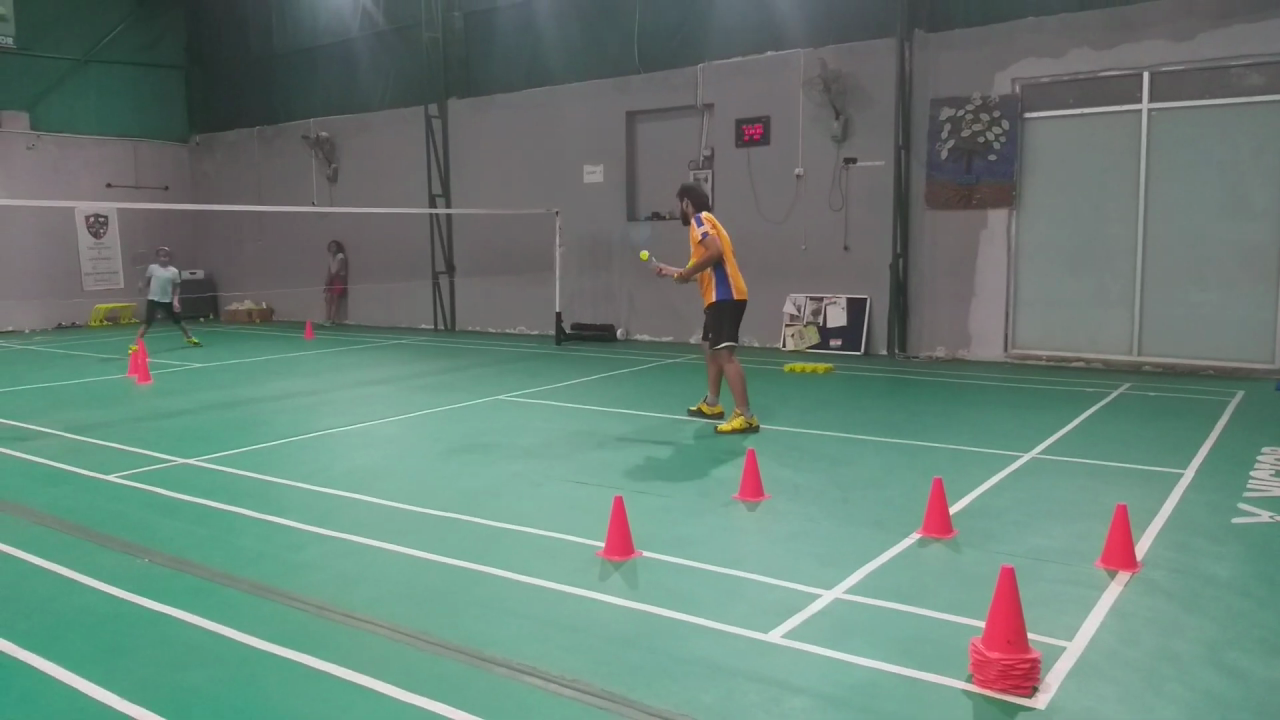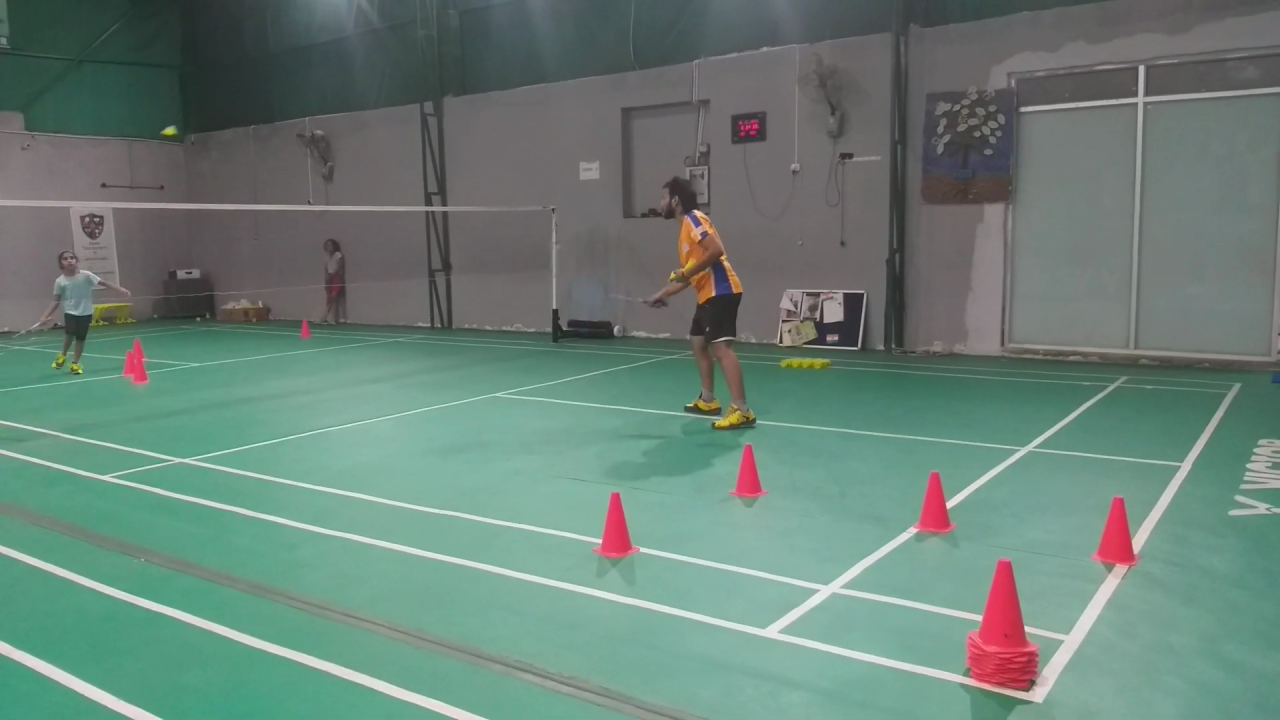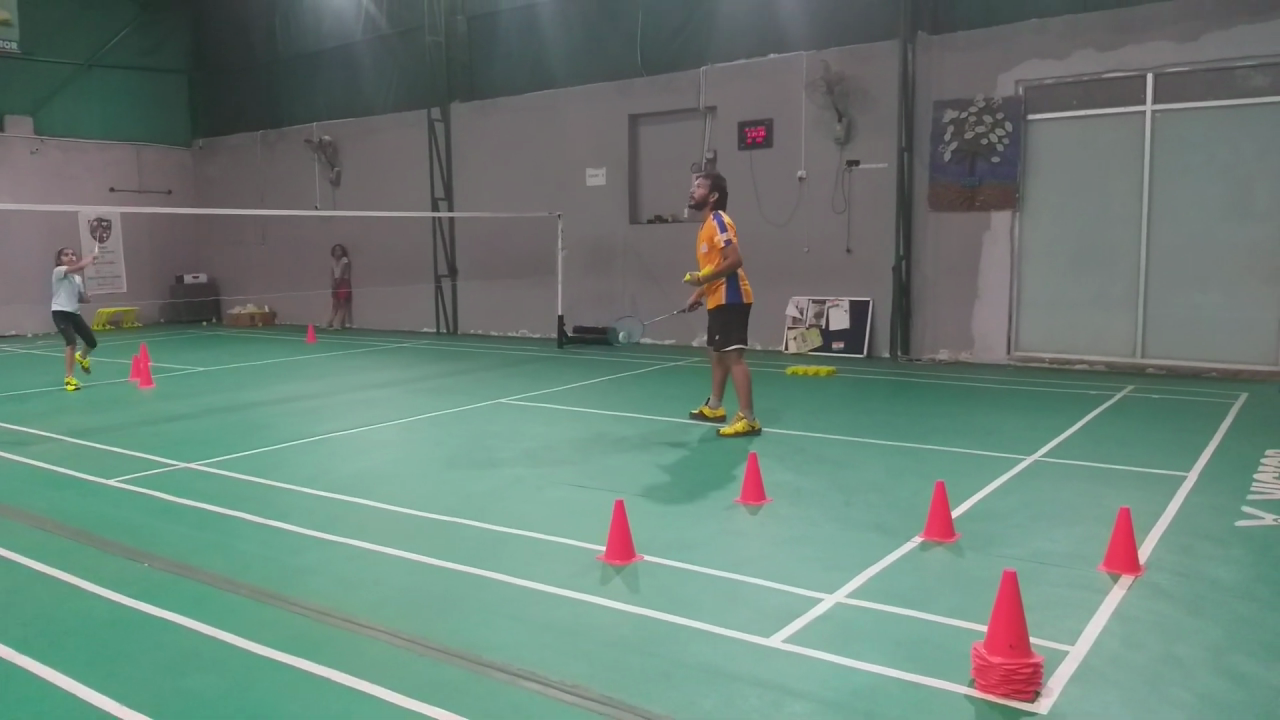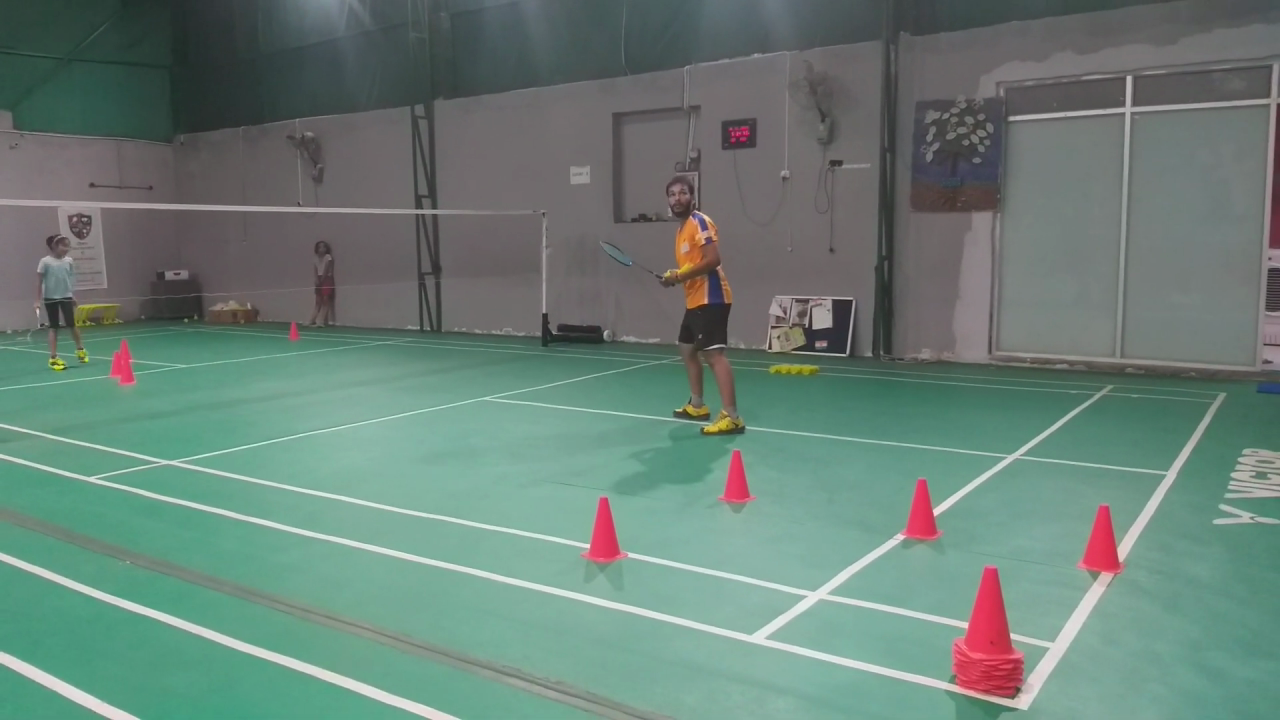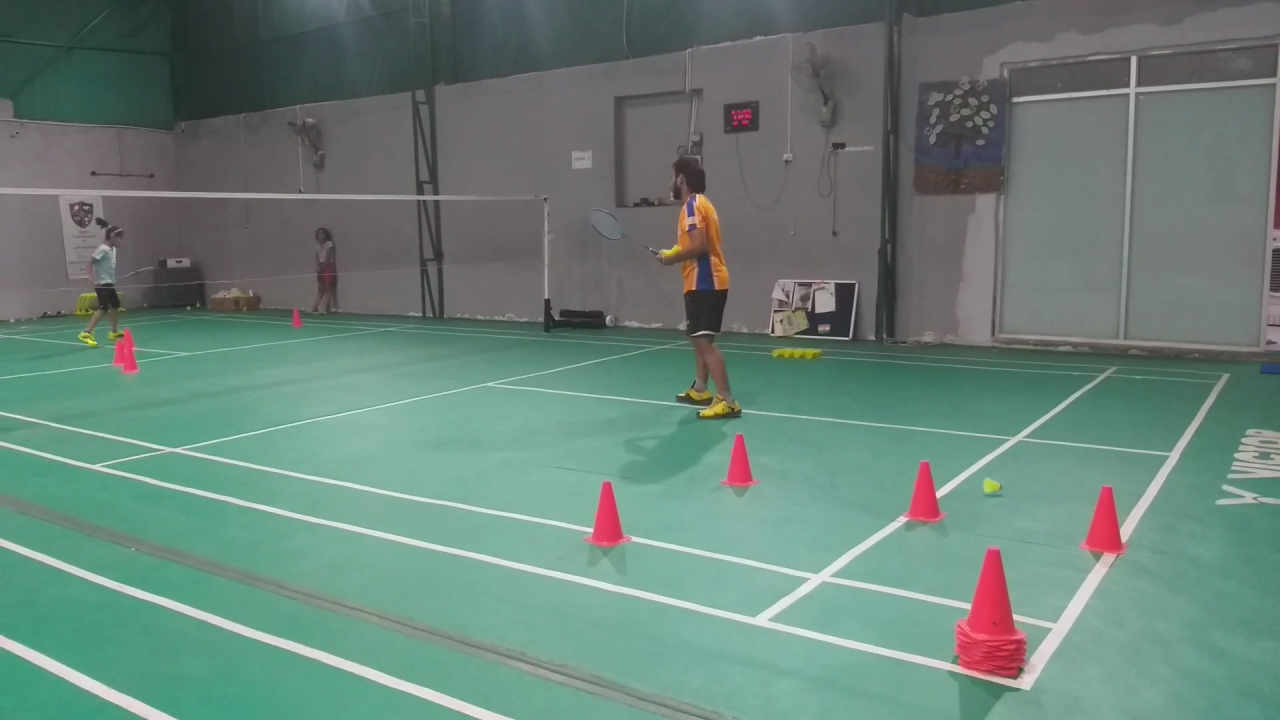
dt=1s
person 1, frame 1
left shoulder: (699, 219)
right shoulder: (704, 223)
left elbow: (715, 252)
left wrist: (687, 272)
right wrist: (672, 271)
left hip: (723, 298)
right hip: (719, 297)
left knee: (725, 355)
right knee: (711, 350)
left ankle: (745, 416)
right ankle: (711, 404)
person 1, frame 2
left shoulder: (694, 219)
right shoulder: (686, 225)
left elbow: (716, 250)
right elbow: (692, 273)
left wrist: (686, 272)
right wrist: (663, 293)
left hip: (720, 292)
right hip: (708, 295)
left knee: (721, 348)
right knee: (699, 344)
left ankle: (741, 410)
right ankle: (707, 400)
person 1, frame 3
left shoulder: (719, 221)
right shoulder: (705, 226)
left elbow: (735, 260)
left wrist: (702, 278)
right wrist: (699, 293)
left hip: (730, 299)
right hip: (717, 301)
left knee: (733, 356)
right knee: (717, 354)
left ankle: (748, 419)
right ankle: (714, 407)
person 1, frame 4
left shoulder: (700, 222)
right shoulder: (682, 228)
left elbow: (713, 259)
left wrist: (680, 274)
right wrist: (675, 277)
left hip: (711, 299)
right hip: (695, 301)
left knee: (714, 355)
right knee: (687, 350)
left ankle: (731, 416)
right ankle: (697, 405)
person 1, frame 5
left shoulder: (692, 205)
right shoulder: (700, 203)
left elbow: (698, 246)
left wrist: (670, 258)
right wrist: (673, 254)
left hip: (703, 283)
right hip: (708, 281)
left knee: (704, 341)
right knee: (699, 338)
left ankle: (727, 401)
right ankle: (700, 390)
